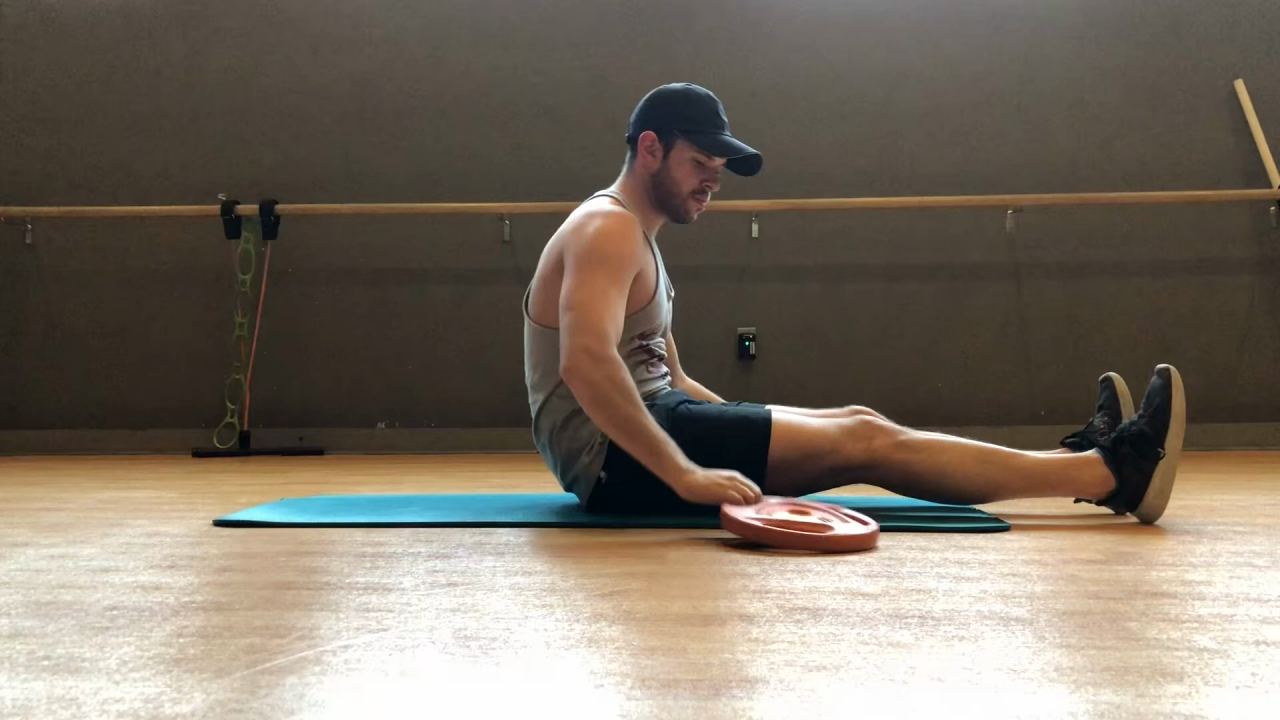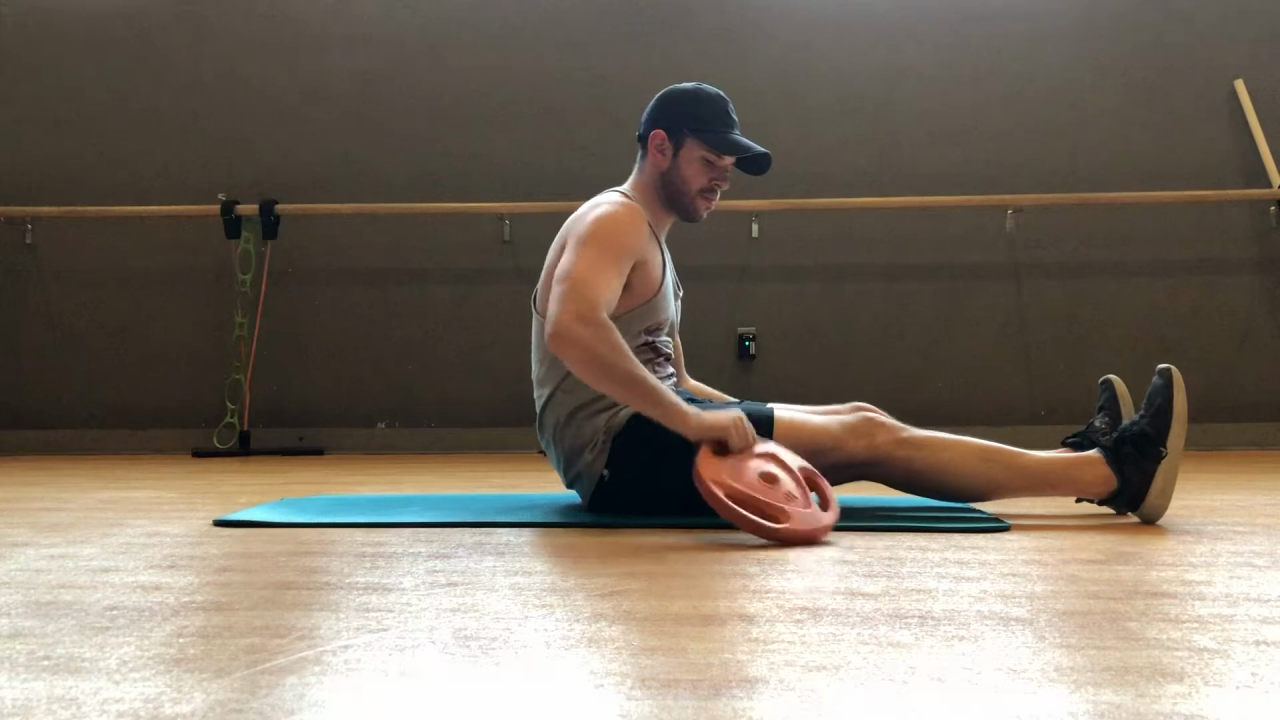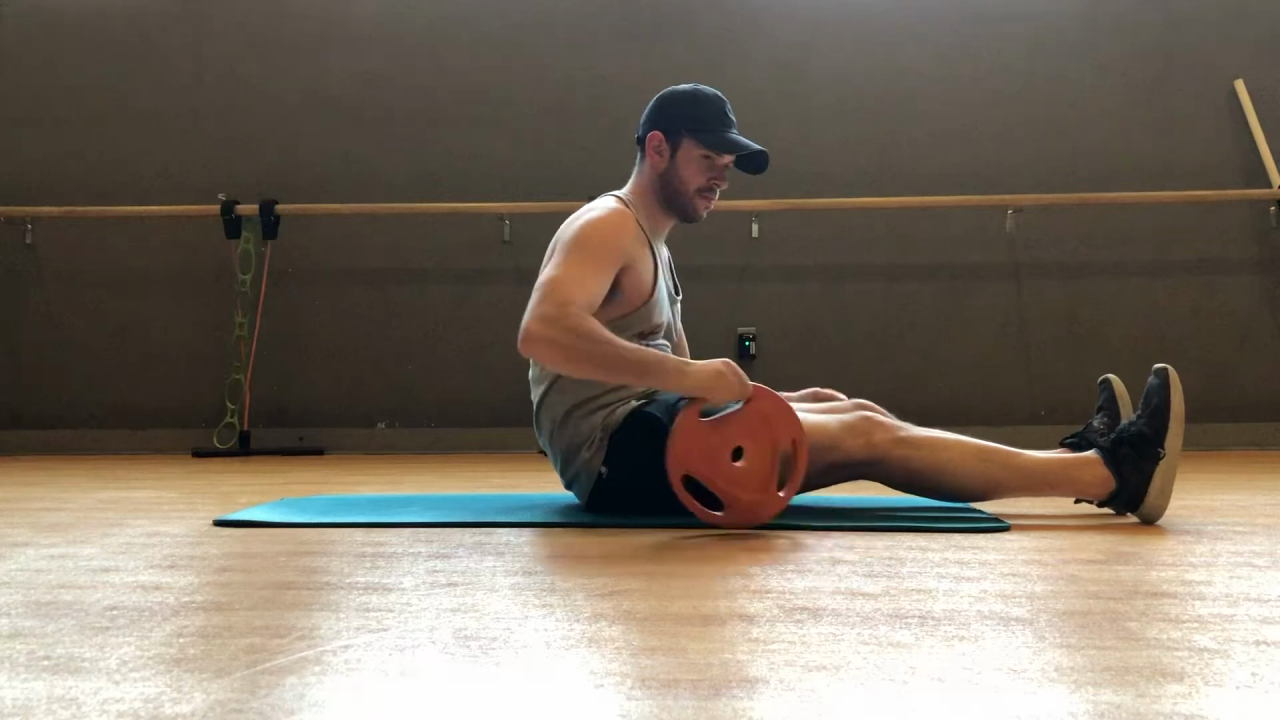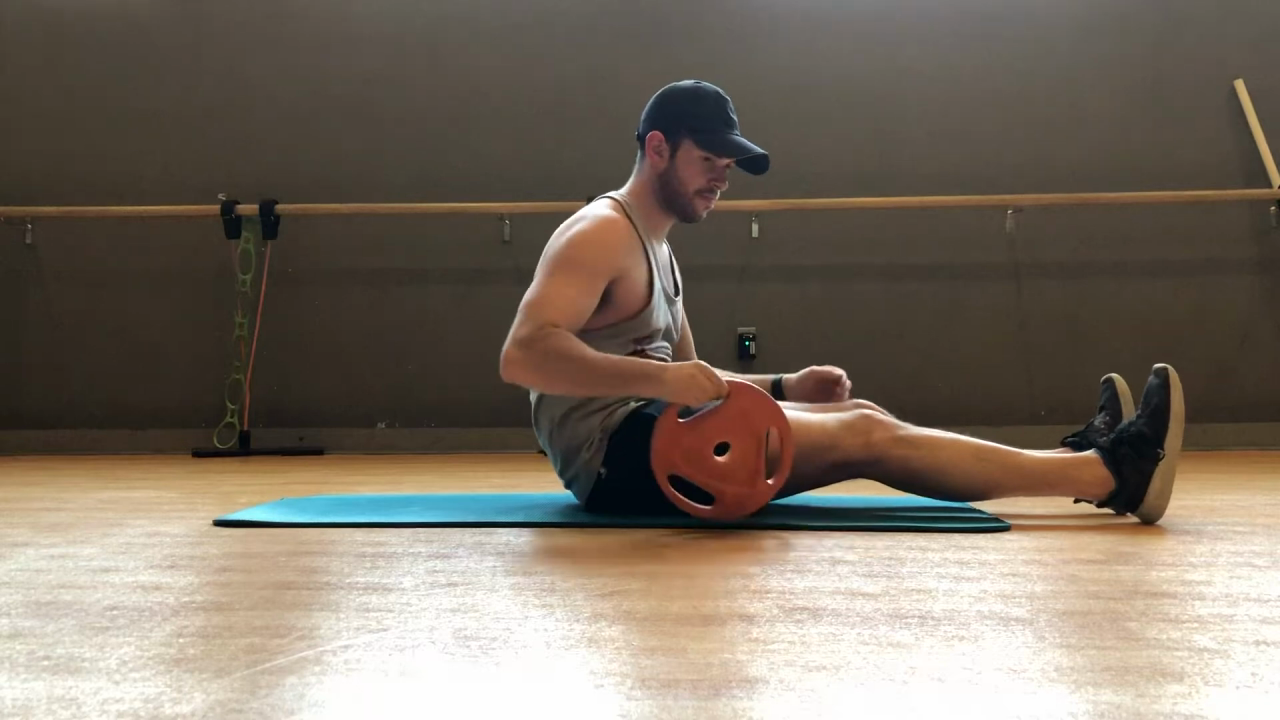
dt=0.2s
person 1, frame 1
left shoulder: (635, 241)
right shoulder: (606, 230)
right elbow: (585, 366)
left wrist: (771, 429)
right wrist: (683, 474)
left hip: (641, 436)
right hip: (616, 458)
left knee: (856, 423)
right knee: (864, 441)
left ankle: (1079, 461)
right ankle: (1111, 473)
person 1, frame 2
left shoulder: (648, 243)
right shoulder: (613, 222)
right elbow: (567, 329)
left wrist: (770, 420)
right wrist: (687, 419)
left hip: (638, 441)
right hip: (617, 453)
left knee: (858, 420)
right knee: (866, 439)
left ankle: (1080, 459)
right ankle: (1112, 473)
person 1, frame 3
left shoulder: (652, 249)
right shoulder: (607, 226)
right elbow: (542, 332)
left wrist: (782, 403)
right wrist: (686, 377)
left hip: (644, 435)
right hip: (617, 451)
left knee: (860, 419)
right knee: (863, 437)
left ankle: (1080, 461)
right ankle: (1112, 474)
person 1, frame 4
left shoulder: (655, 249)
right shoulder: (601, 234)
left elbow: (690, 376)
right elbow: (521, 355)
left wrist: (784, 386)
right wrist: (659, 380)
left hip: (646, 438)
right hip: (616, 453)
left knee: (859, 418)
right knee: (865, 437)
left ankle: (1082, 459)
right ankle: (1110, 473)
